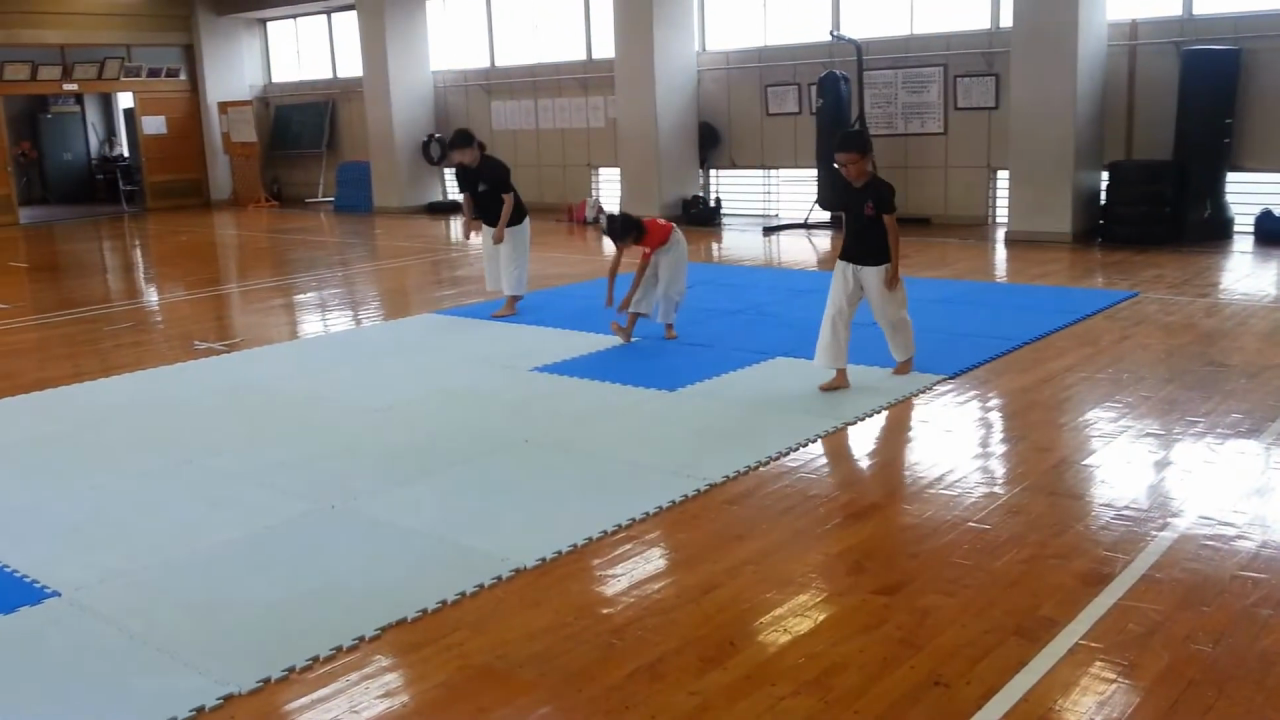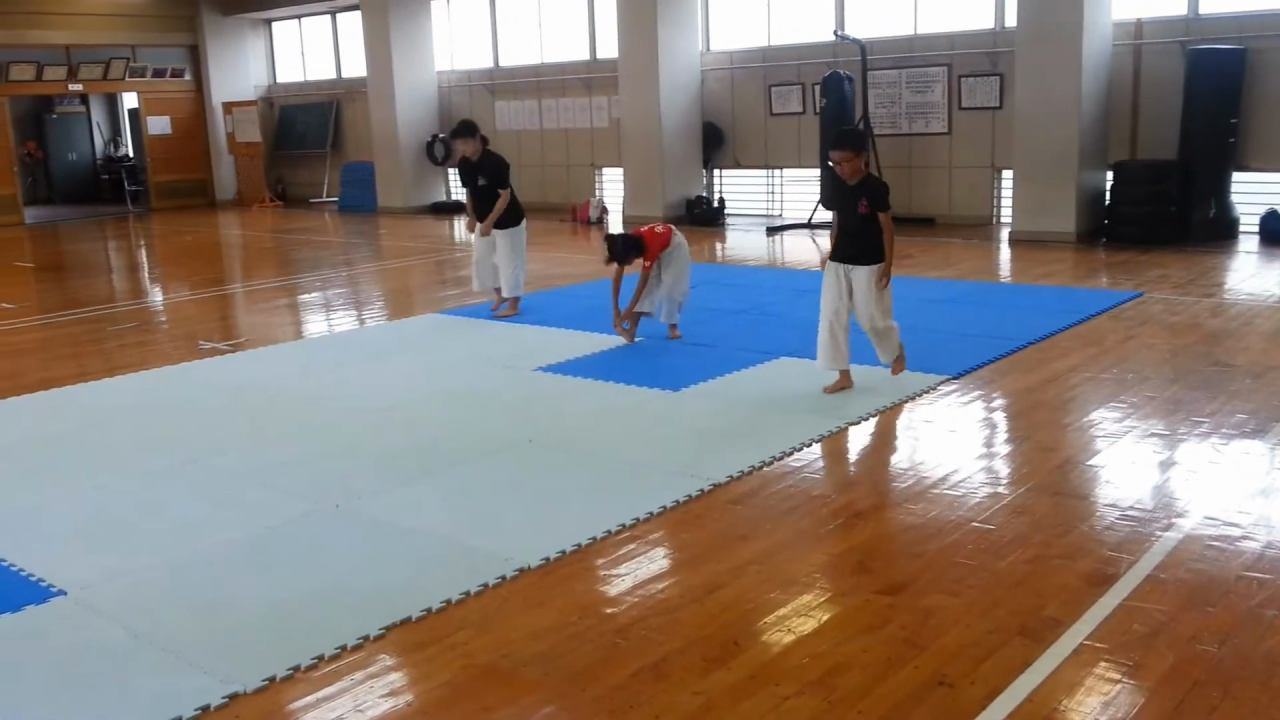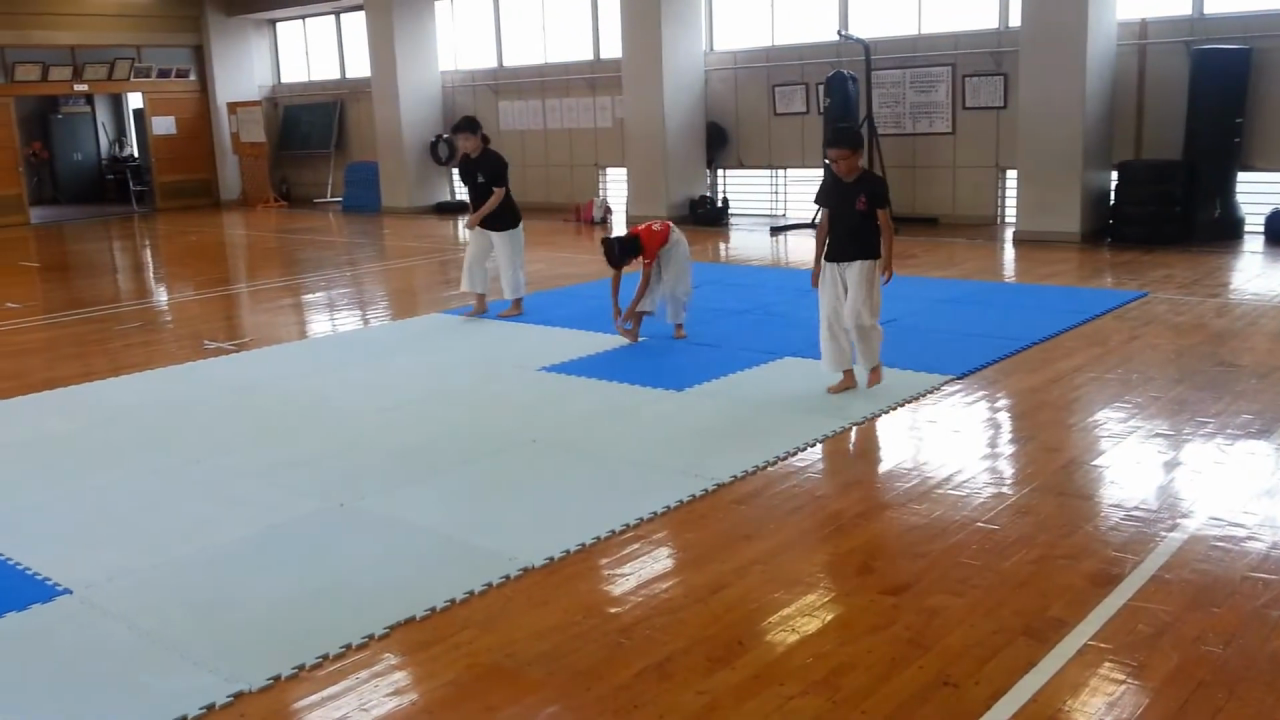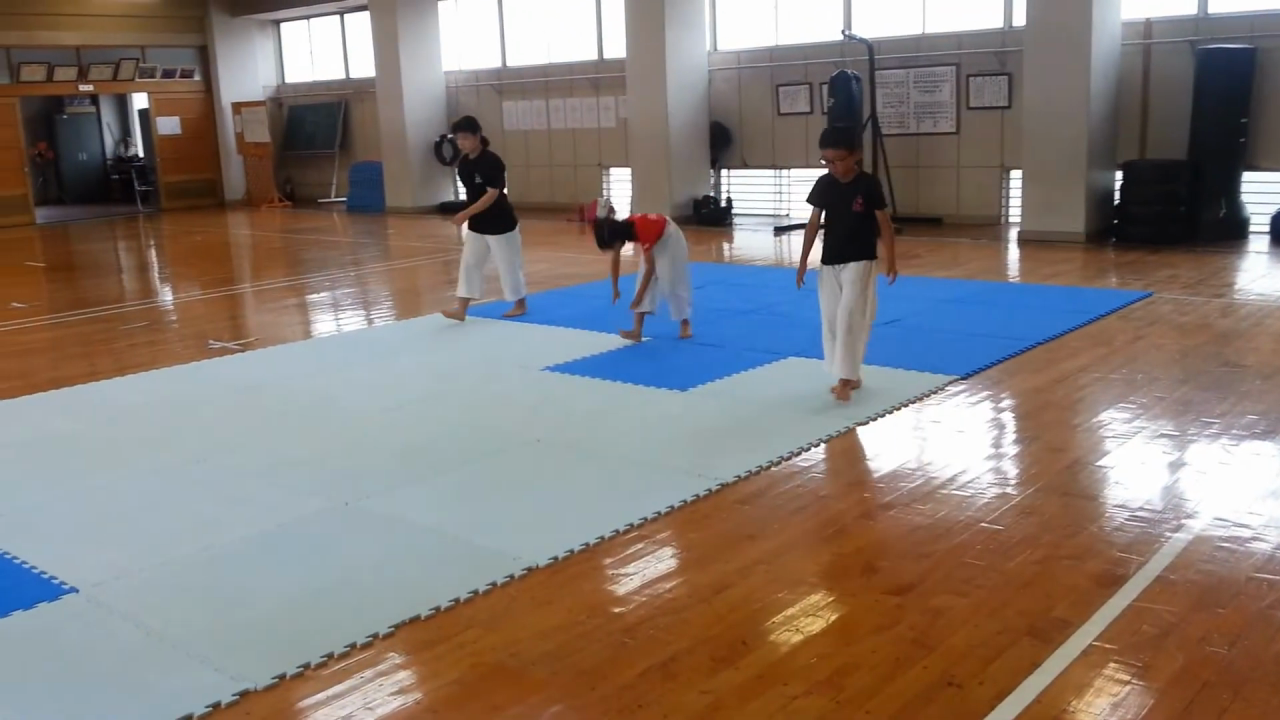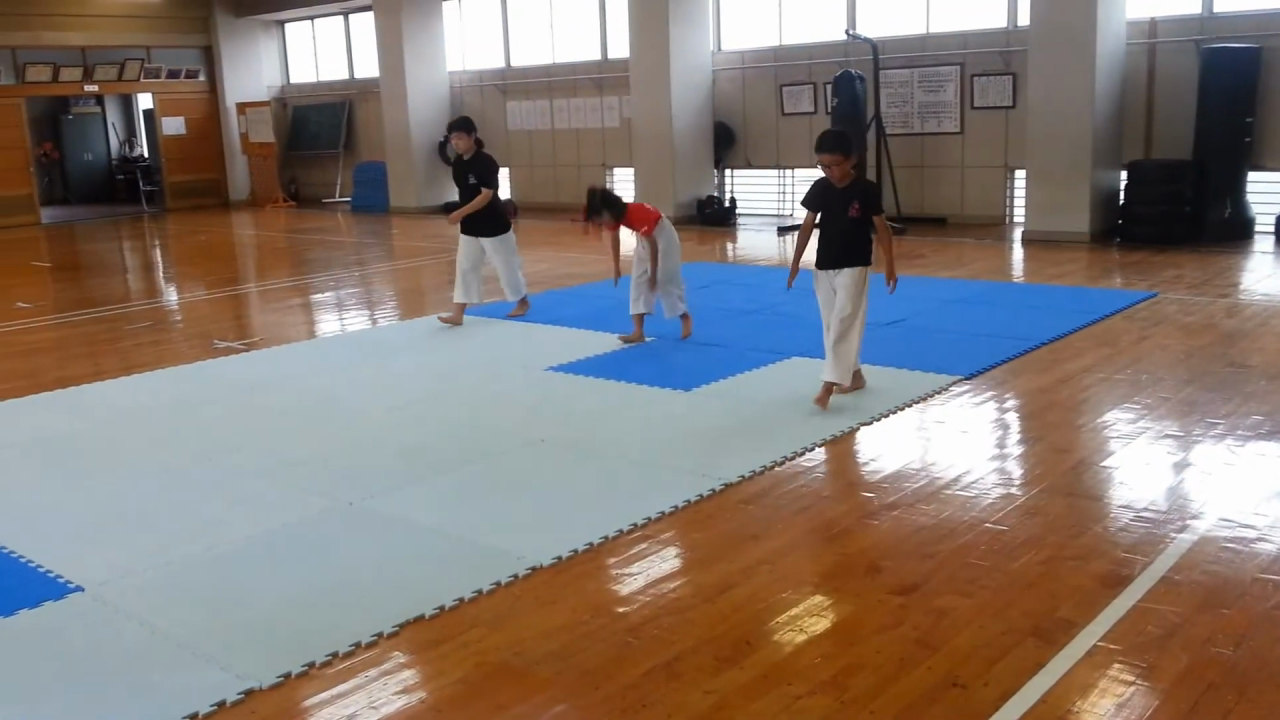
dt=0.1s
person 1, frame 1
left shoulder: (881, 190)
right shoulder: (844, 188)
left elbow: (892, 229)
left wrist: (894, 267)
left hip: (878, 264)
right hip: (847, 263)
left knee: (889, 314)
right knee: (835, 315)
left ankle: (905, 357)
right ankle: (840, 375)
person 1, frame 2
left shoulder: (875, 188)
right shoulder: (836, 187)
left elbow: (886, 228)
left wrist: (887, 265)
right wrist: (830, 260)
left hip: (869, 264)
right hip: (838, 263)
left knee: (872, 319)
right knee: (831, 317)
left ankle: (896, 351)
right ankle: (843, 374)
person 1, frame 3
left shoulder: (873, 184)
right shoulder: (830, 184)
left elbow: (885, 224)
left wrist: (887, 260)
right wrist: (817, 261)
left hip: (864, 262)
right hip: (833, 262)
left knee: (858, 317)
right knee: (831, 318)
left ankle: (873, 364)
right ankle: (847, 374)
person 1, frame 4
left shoulder: (869, 185)
right shoulder: (824, 185)
left elbow: (884, 223)
right elbow: (814, 223)
left wrist: (890, 259)
right wrist: (803, 260)
left hip: (859, 262)
right hip: (829, 263)
left knee: (851, 320)
right knee: (832, 323)
left ankle: (846, 377)
right ankle: (852, 376)
person 1, frame 5
left shoulder: (866, 190)
right shoulder: (819, 188)
left elbow: (882, 229)
right elbow: (807, 226)
left wrist: (889, 266)
right wrist: (795, 263)
left hip: (853, 268)
right hip: (824, 268)
left knee: (843, 326)
right knee: (831, 325)
left ankle: (829, 385)
right ankle: (854, 375)
person 2, frame 1
left shoulder: (495, 167)
right shoulder: (461, 170)
left elbow: (509, 199)
right elbow: (466, 196)
left wrist: (501, 228)
right wrist: (469, 220)
left hip: (512, 220)
right hip: (489, 222)
left knee: (511, 260)
right knee: (491, 261)
left ankle: (510, 304)
right ankle: (515, 293)
person 2, frame 2
left shoulder: (495, 162)
right shoulder: (463, 164)
left elbow: (505, 195)
left wrist: (490, 222)
right wrist: (470, 217)
left hip: (508, 220)
right hip: (484, 220)
left knee: (510, 261)
right knee: (480, 259)
left ankle: (513, 305)
right ankle: (500, 294)
person 2, frame 3
left shoulder: (494, 160)
right shoulder: (464, 162)
left elbow: (499, 194)
left wrist: (477, 216)
right wrist: (473, 216)
left hip: (505, 222)
right hip: (481, 223)
left knee: (509, 262)
right knee: (472, 260)
left ankle: (516, 305)
right ankle: (480, 304)
person 2, frame 4
left shoulder: (492, 162)
right shoulder: (463, 162)
left elbow: (493, 194)
left wrist: (467, 213)
left hip: (501, 223)
right hip: (476, 226)
left knee: (509, 264)
right knee: (469, 264)
left ankle: (520, 305)
right ankle: (461, 309)
person 2, frame 5
left shoulder: (486, 163)
right shoulder: (457, 164)
left elbow: (487, 195)
left wrist: (461, 213)
left hip: (494, 226)
right hip: (469, 229)
left knee: (506, 265)
right knee: (465, 268)
left ankle: (523, 302)
right ankle: (458, 314)
